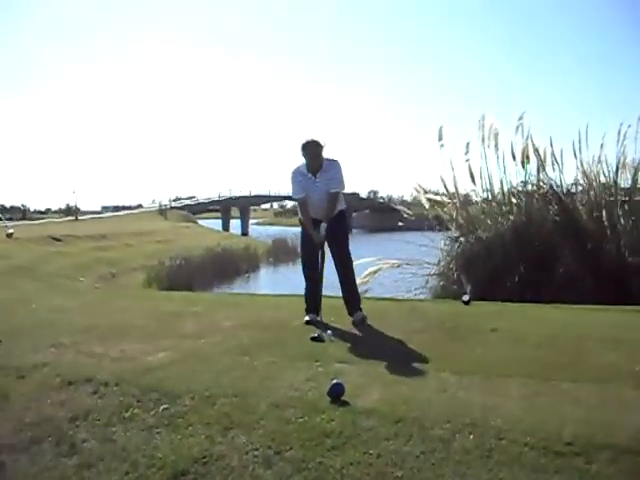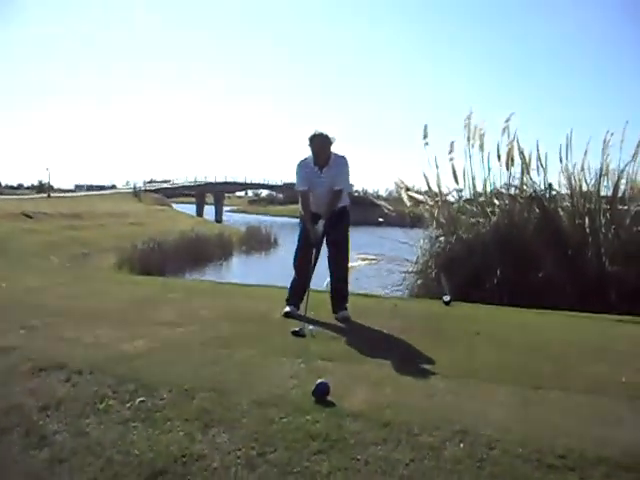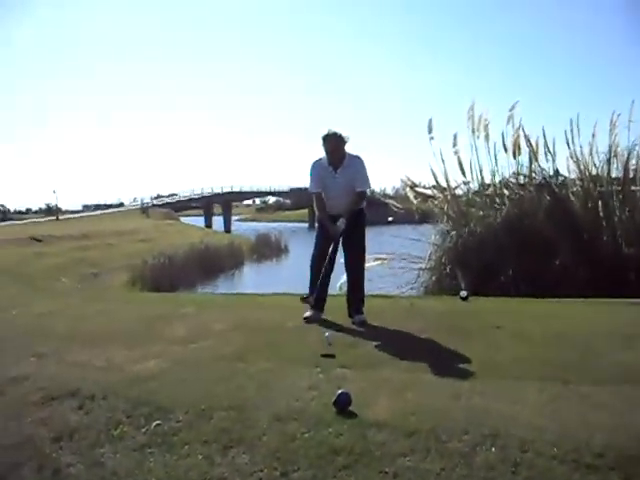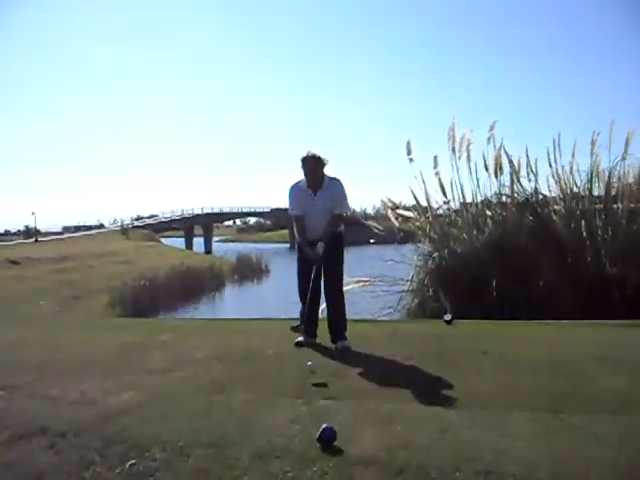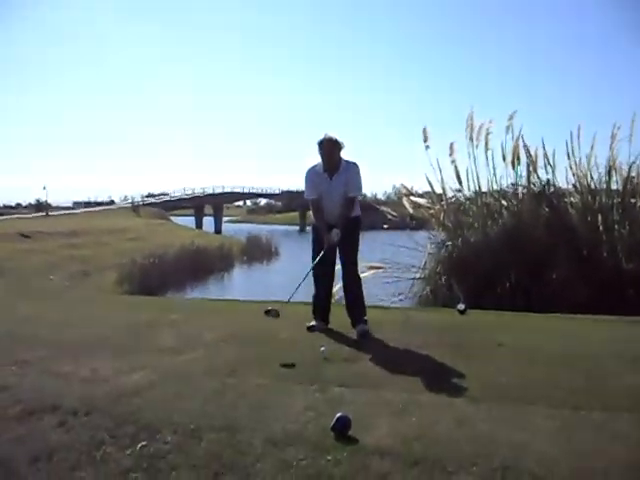
dt=0.3s
person 1, frame 1
left shoulder: (334, 166)
right shoulder: (297, 174)
left elbow: (334, 197)
right elbow: (302, 205)
left wrist: (324, 225)
right wrist: (313, 232)
left hip: (336, 218)
right hip: (310, 220)
left knee: (344, 263)
right knee: (309, 267)
left ankle: (355, 309)
right ankle: (312, 311)
person 1, frame 2
left shoulder: (341, 163)
right shoulder: (303, 165)
left elbow: (337, 194)
right elbow: (304, 197)
left wrist: (323, 222)
right wrist: (311, 226)
left hip: (337, 214)
right hip: (311, 213)
left knee: (339, 261)
right knee: (302, 258)
left ankle: (340, 307)
right ankle: (293, 303)
person 1, frame 3
left shoulder: (356, 163)
right shoulder: (317, 166)
left elbow: (361, 194)
right elbow: (317, 198)
left wrist: (344, 219)
right wrist: (329, 225)
left hip: (353, 216)
right hip: (327, 217)
left knee: (355, 263)
right knee: (319, 260)
left ankle: (356, 310)
right ankle: (316, 307)
person 1, frame 4
left shoulder: (335, 186)
right shoulder: (295, 190)
left elbow: (338, 216)
right elbow: (297, 221)
left wrist: (322, 243)
right wrist: (308, 248)
left hip: (332, 239)
right hip: (306, 241)
left knee: (333, 288)
right knee: (307, 288)
left ankle: (339, 336)
right ankle: (308, 332)
person 1, frame 5
left shoulder: (352, 169)
right shoulder: (312, 173)
left elbow: (351, 201)
right elbow: (315, 206)
left wrist: (338, 230)
right wrist: (326, 234)
left hip: (349, 223)
right hip: (322, 225)
left knee: (350, 270)
right knee: (321, 272)
left ankle: (359, 321)
right ankle: (321, 318)
